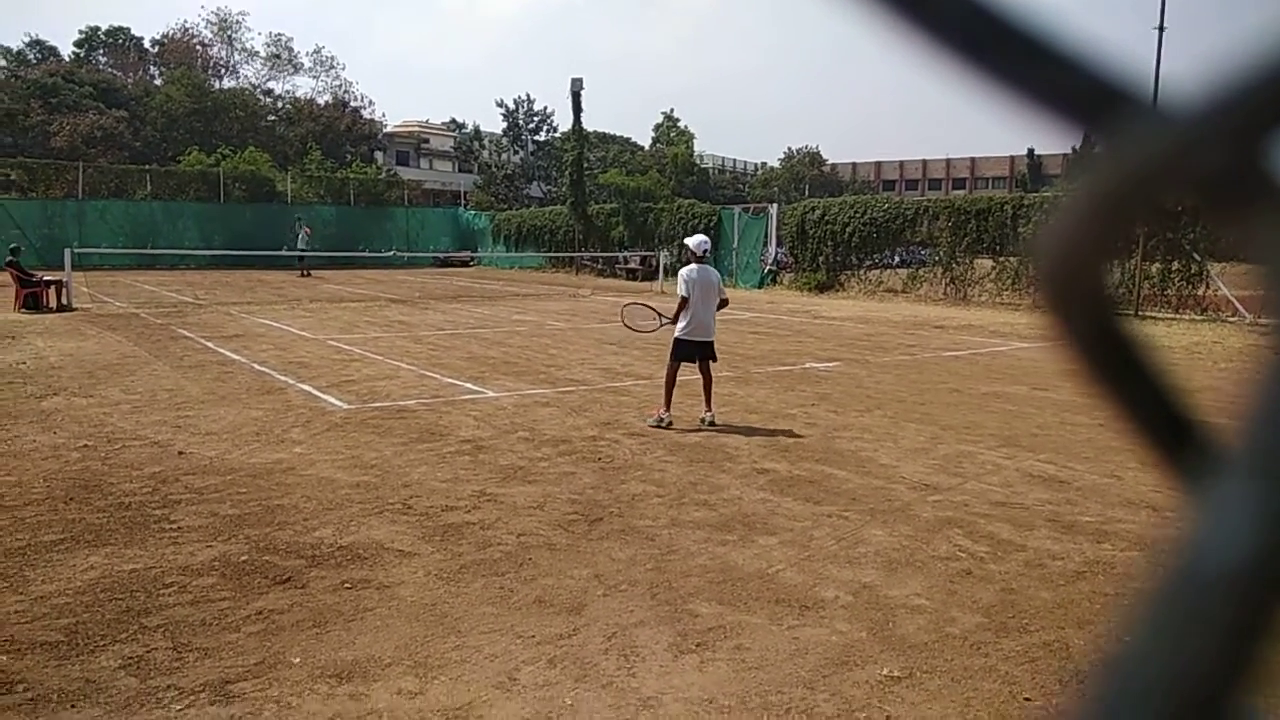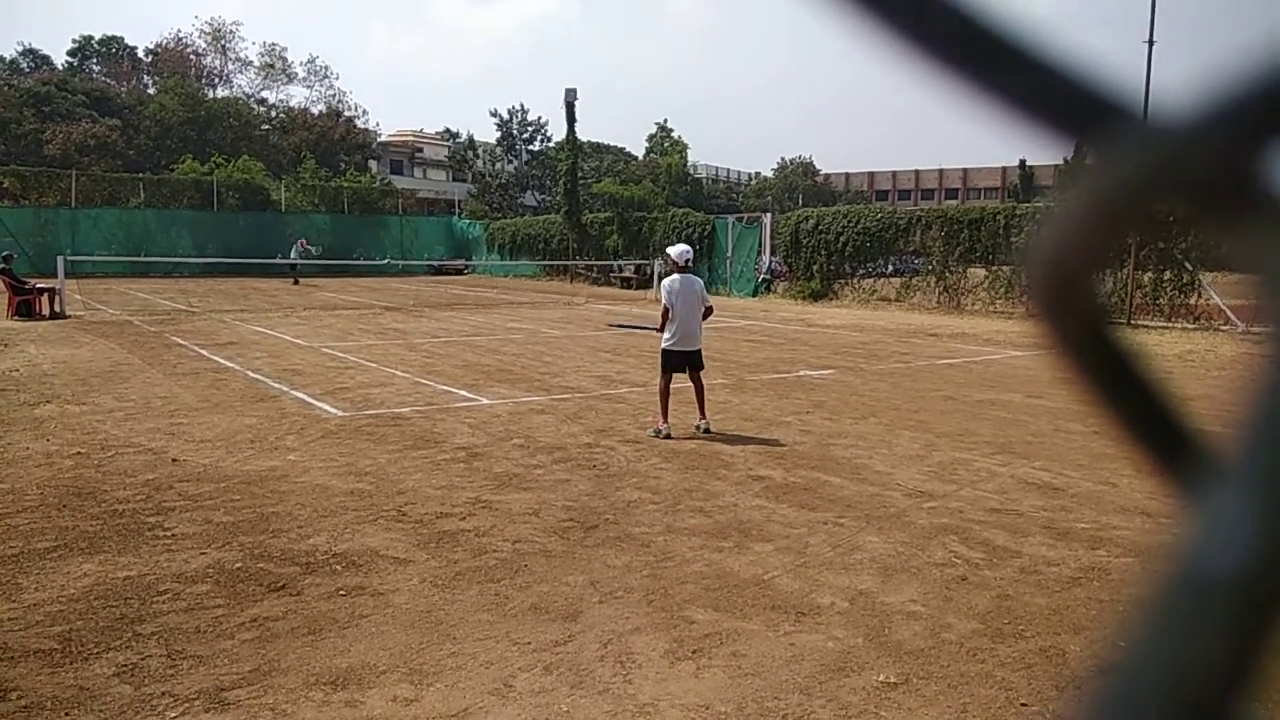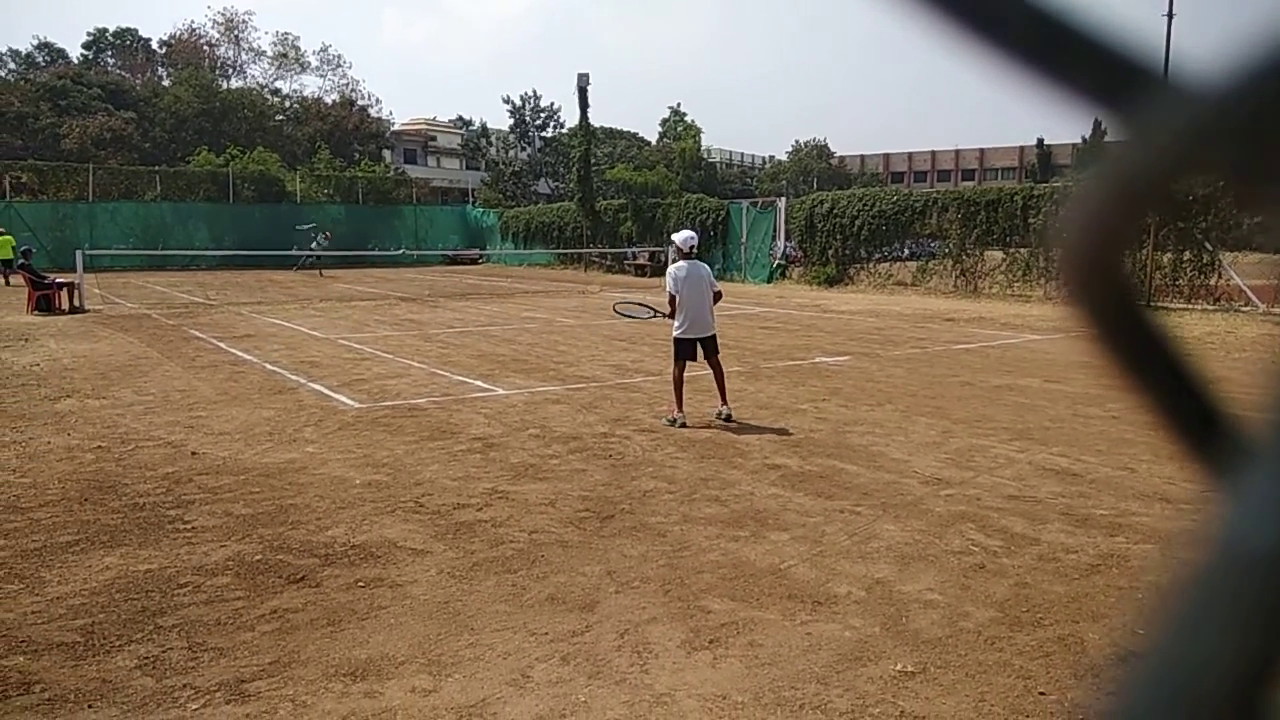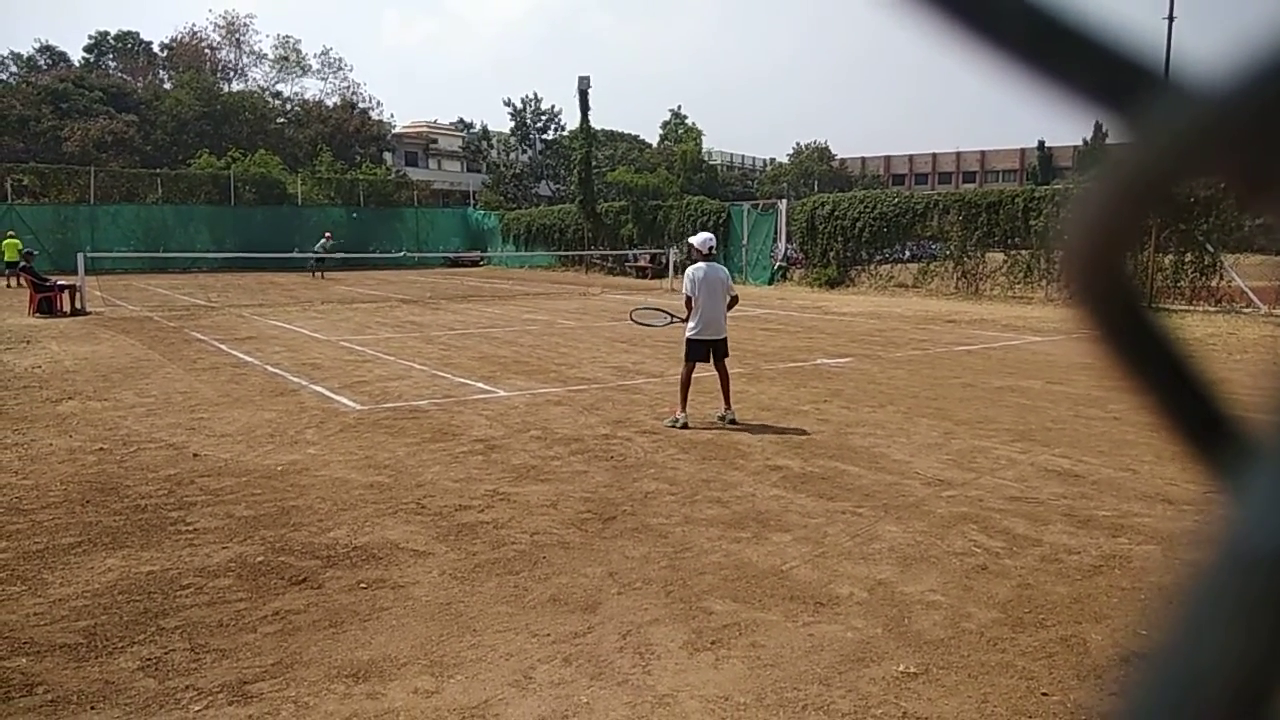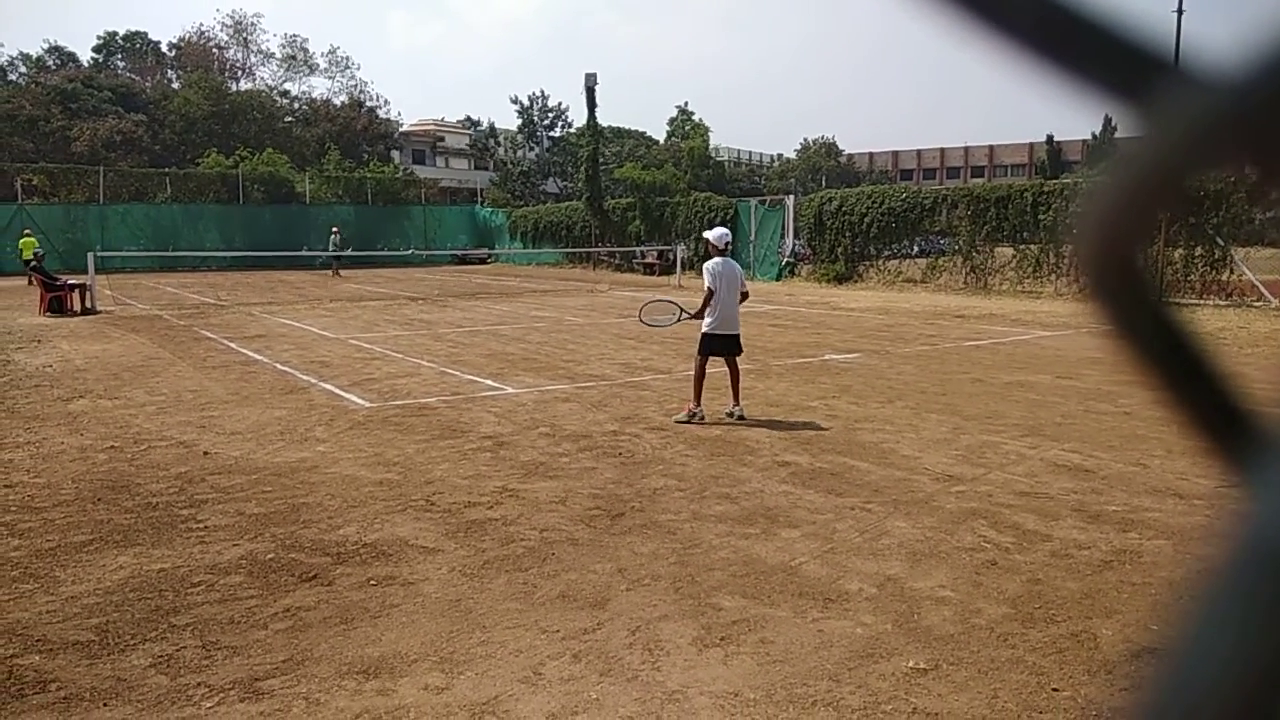
dt=0.4s
person 1, frame 1
left shoulder: (685, 272)
right shoulder: (714, 274)
left elbow: (683, 300)
right elbow: (724, 301)
left wrist: (675, 316)
left hip: (686, 329)
right hip: (707, 330)
left knee: (672, 367)
right knee: (705, 368)
left ankle: (665, 412)
right ankle: (708, 412)
person 1, frame 2
left shoulder: (668, 283)
right shoulder: (698, 282)
left elbow: (666, 310)
right elbow: (709, 309)
left wrist: (662, 326)
left hip: (673, 339)
right hip: (694, 339)
left knee: (665, 378)
right knee: (696, 377)
left ankle: (664, 424)
right ankle: (703, 419)
person 1, frame 3
left shoulder: (674, 270)
right shoulder: (704, 268)
left elbow: (672, 298)
right elbow: (718, 294)
left wrist: (672, 312)
left hip: (684, 326)
right hip: (707, 325)
left knee: (679, 366)
right knee: (714, 362)
left ankle: (678, 413)
right ankle: (724, 406)
person 1, frame 4
left shoulder: (692, 271)
right shoulder: (723, 271)
left elbow: (688, 301)
right elbow: (734, 298)
left wrist: (690, 315)
left hip: (698, 328)
right hip: (719, 328)
left knee: (688, 367)
right knee: (720, 365)
left ankle: (681, 414)
right ankle: (728, 410)
person 1, frame 5
left shoulder: (710, 266)
right shoulder: (736, 266)
left elbow: (710, 293)
right elbow: (745, 295)
left wrist: (701, 311)
left hip: (714, 323)
right hip: (732, 323)
left knee: (701, 361)
right knee: (731, 361)
left ankle: (696, 407)
right ankle: (736, 406)
